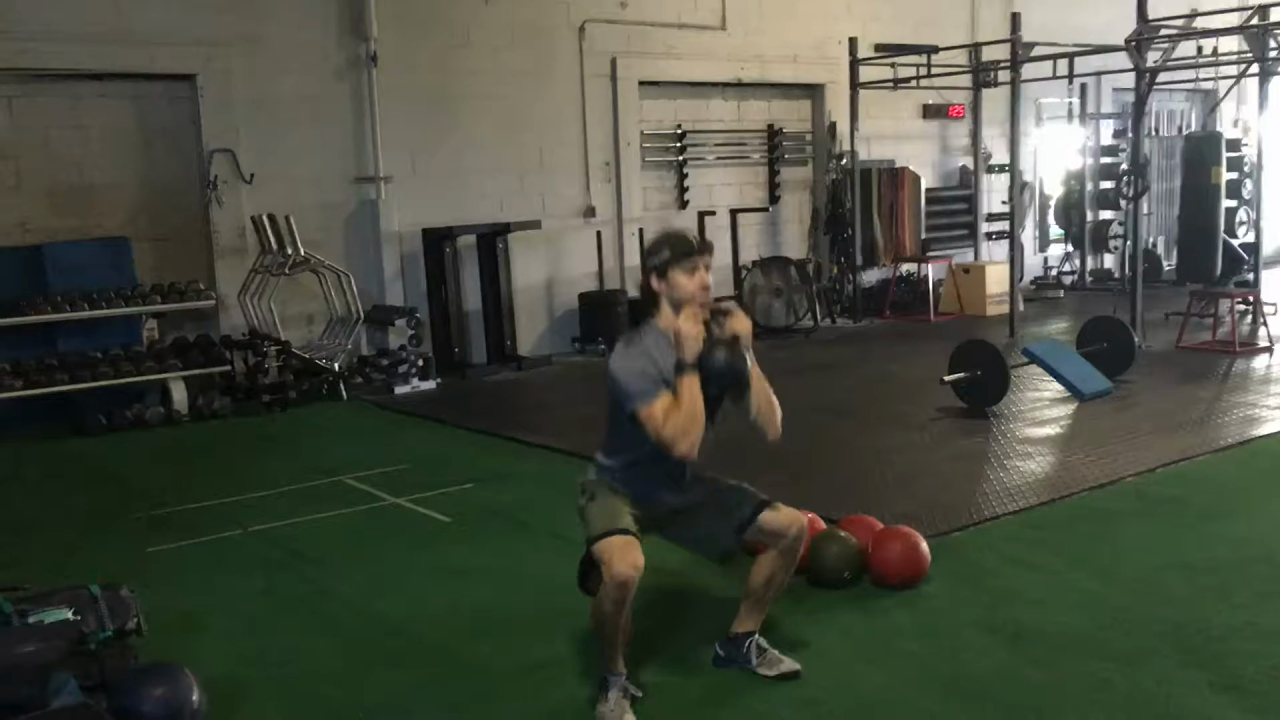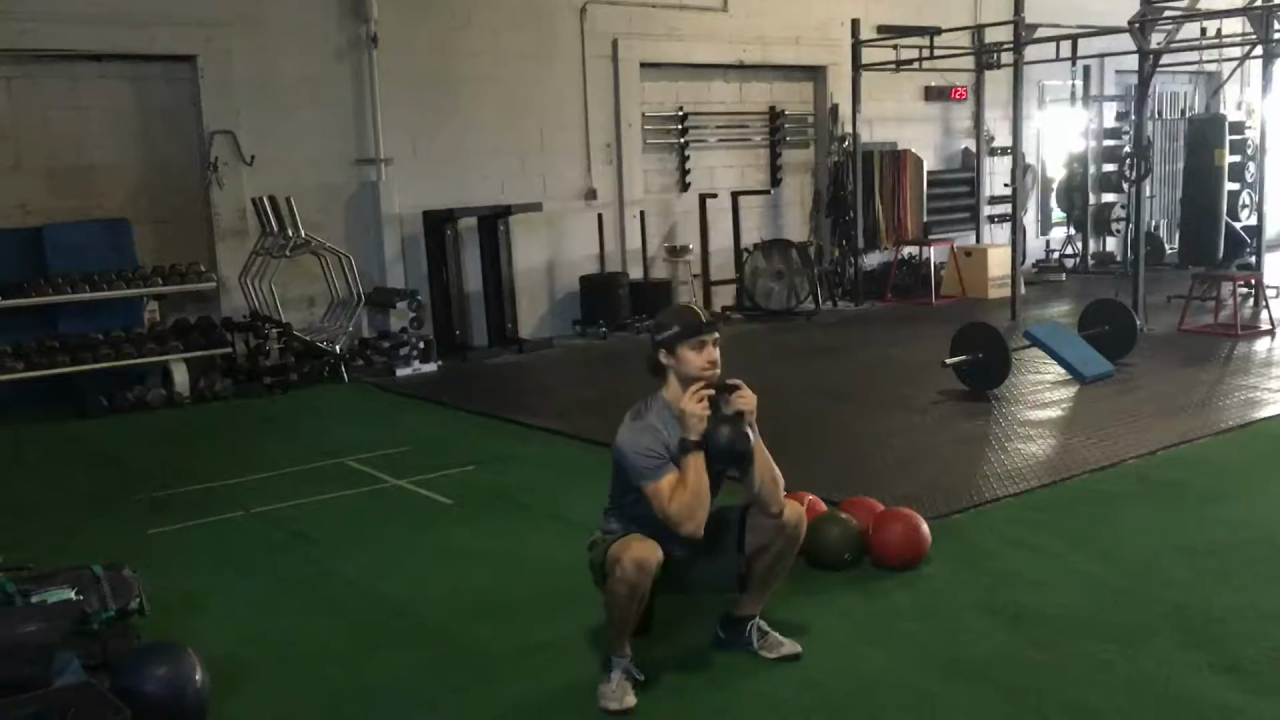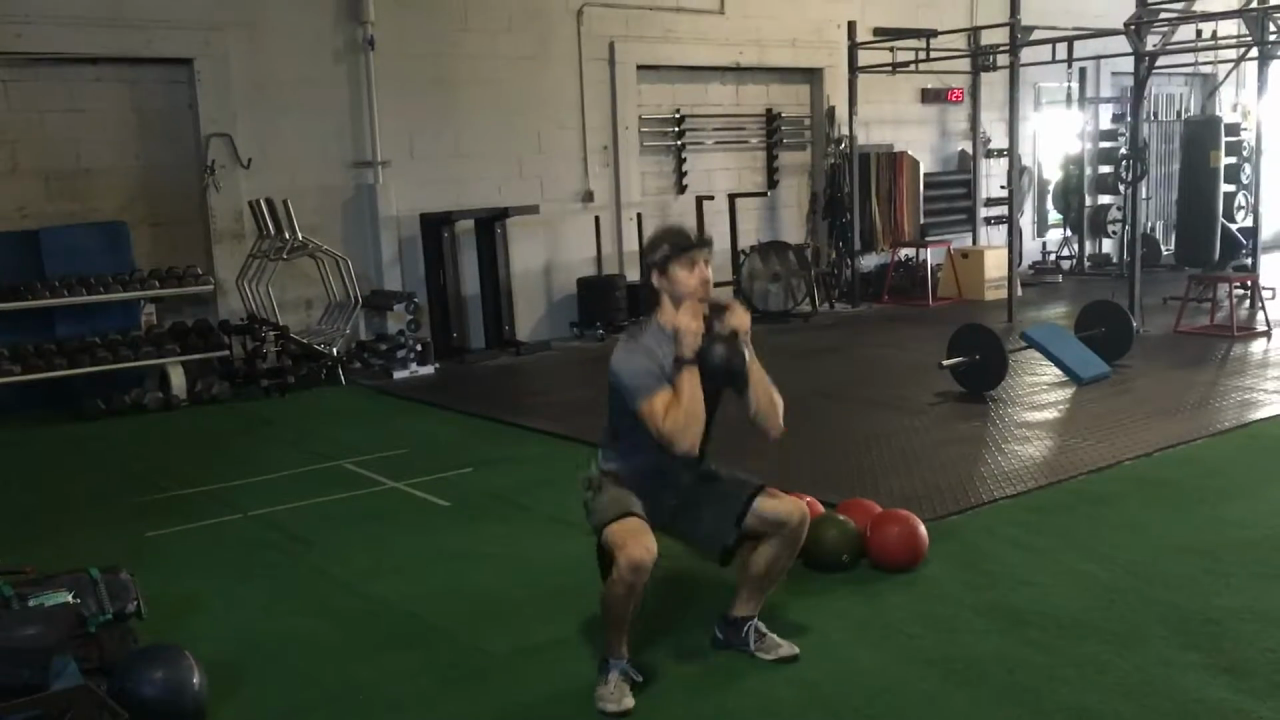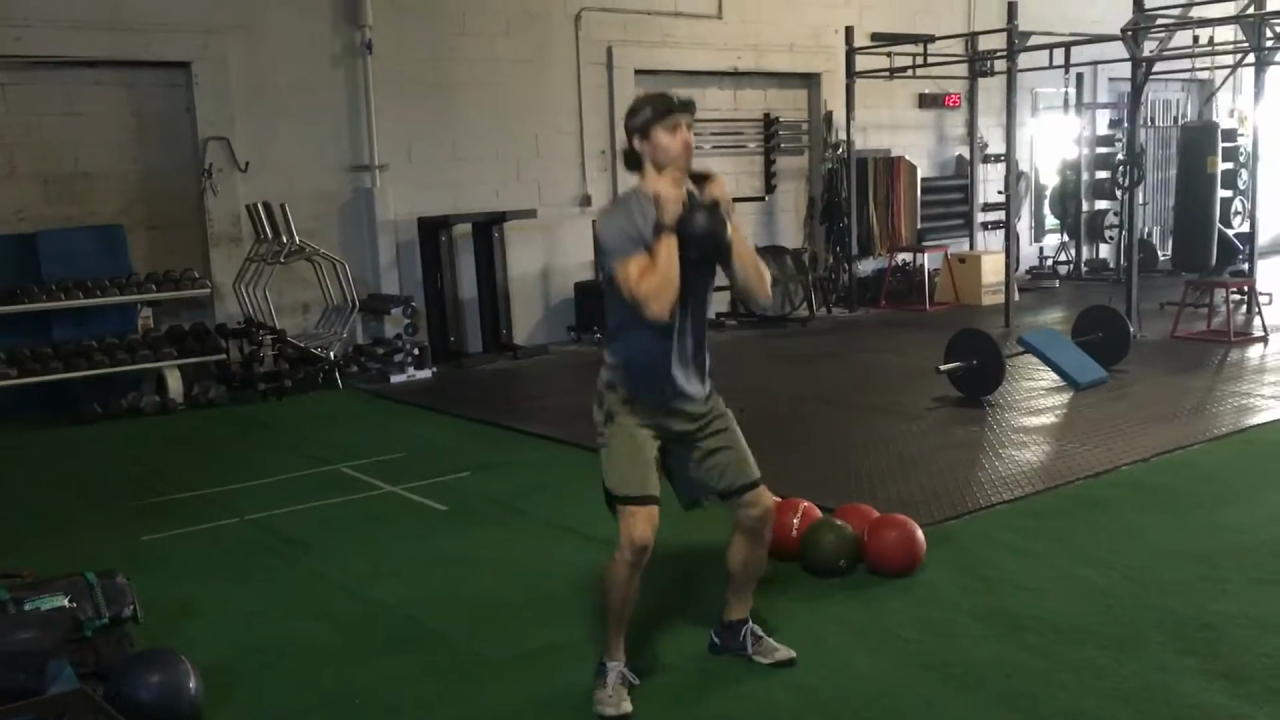
dt=0.3s
person 1, frame 1
left shoulder: (718, 338)
right shoulder: (634, 356)
left elbow: (771, 426)
right elbow: (684, 443)
left wrist: (744, 351)
right wrist: (687, 360)
left hip: (683, 488)
right hip: (618, 490)
left knee: (790, 529)
right knee: (623, 570)
left ankle: (740, 641)
right ankle: (614, 679)
person 1, frame 2
left shoulder: (727, 409)
right shoulder: (641, 432)
left elbow: (772, 501)
right elbow: (689, 522)
left wrist: (750, 427)
right wrist: (692, 438)
left hip: (693, 544)
right hip: (628, 540)
left knee: (790, 519)
right knee: (641, 558)
left ankle: (740, 623)
right ankle: (619, 662)
person 1, frame 3
right shoulder: (636, 355)
left elbow: (773, 425)
right elbow: (684, 440)
left wrist: (745, 350)
right wrist: (687, 356)
left hip: (688, 485)
right hip: (623, 487)
left knee: (791, 518)
right knee: (637, 555)
left ankle: (737, 623)
right ankle: (615, 662)
person 1, frame 4
left shoulder: (703, 207)
right shoulder: (620, 219)
left elbow: (760, 292)
right elbow: (655, 303)
left wrist: (727, 220)
right wrist: (667, 223)
left hip: (697, 396)
right hip: (632, 398)
left knee: (757, 511)
right knee: (639, 536)
left ankle: (734, 628)
right ankle: (613, 666)
